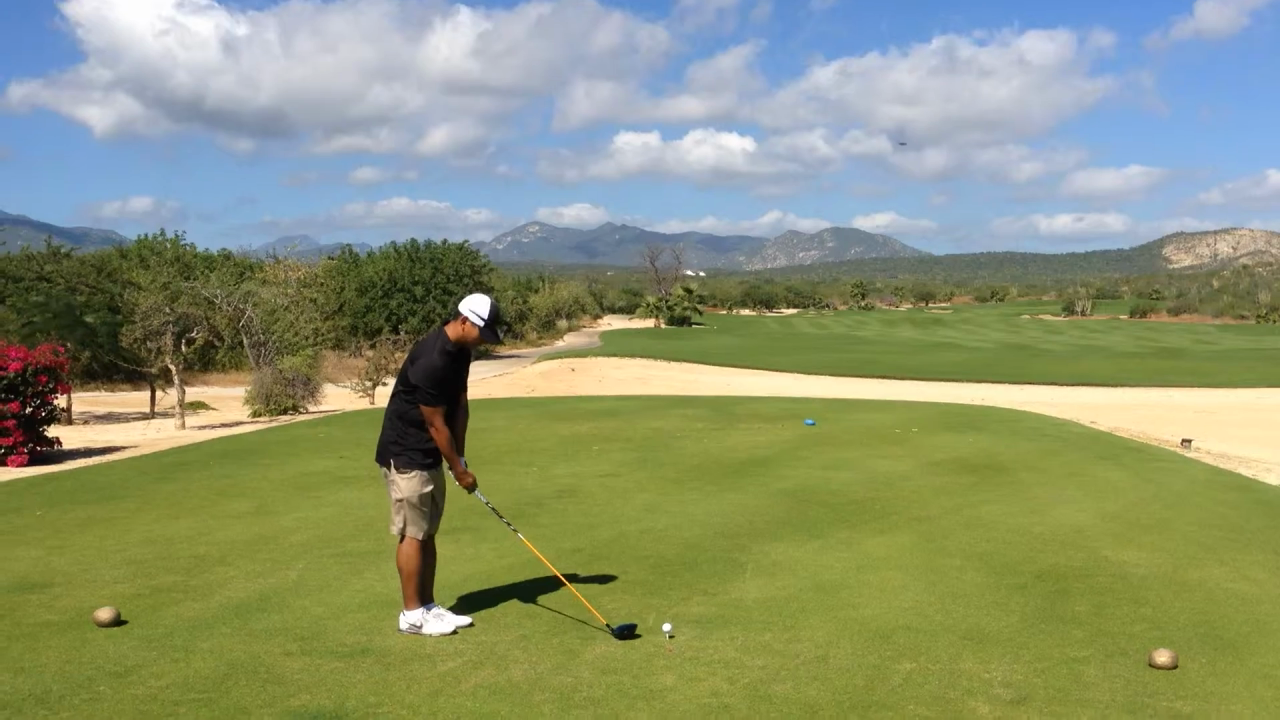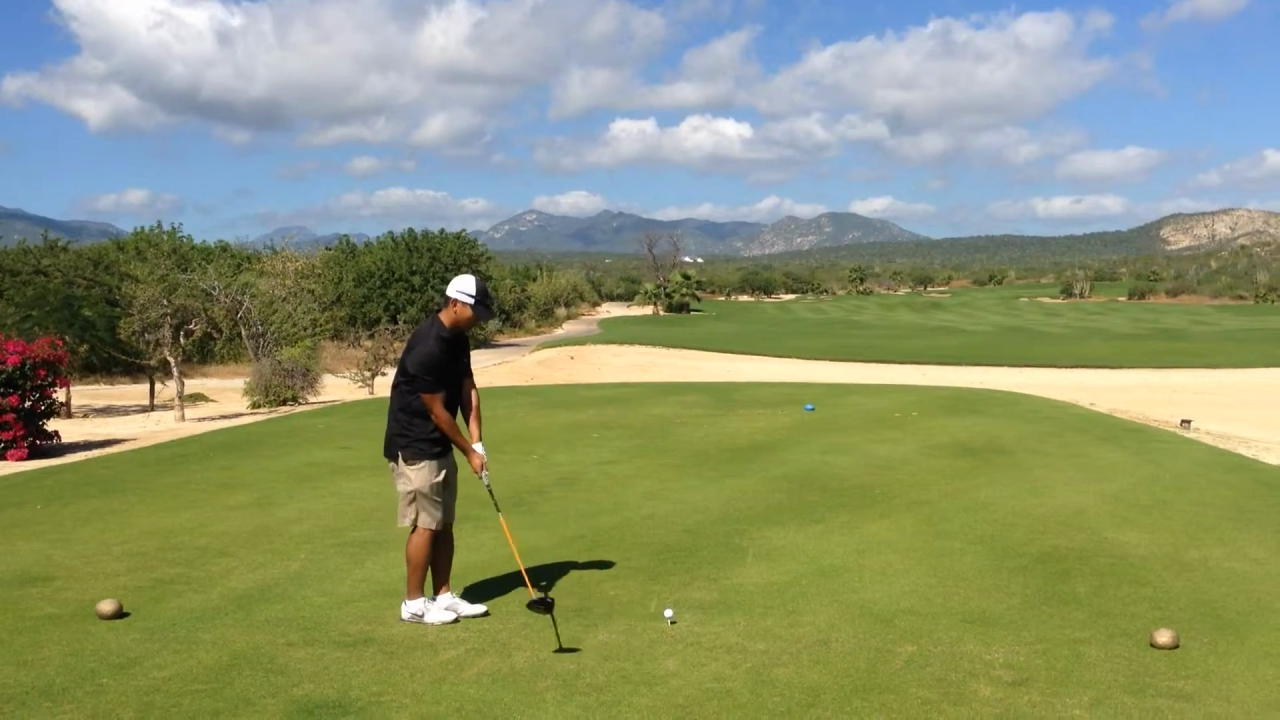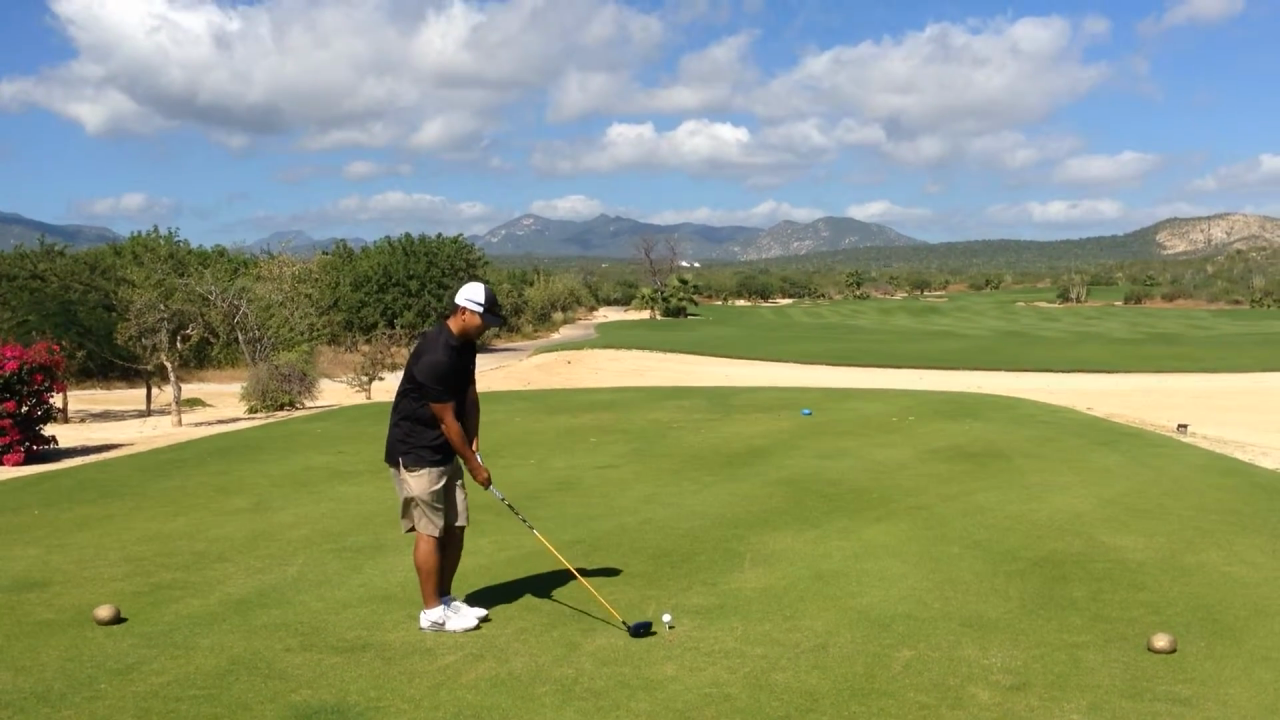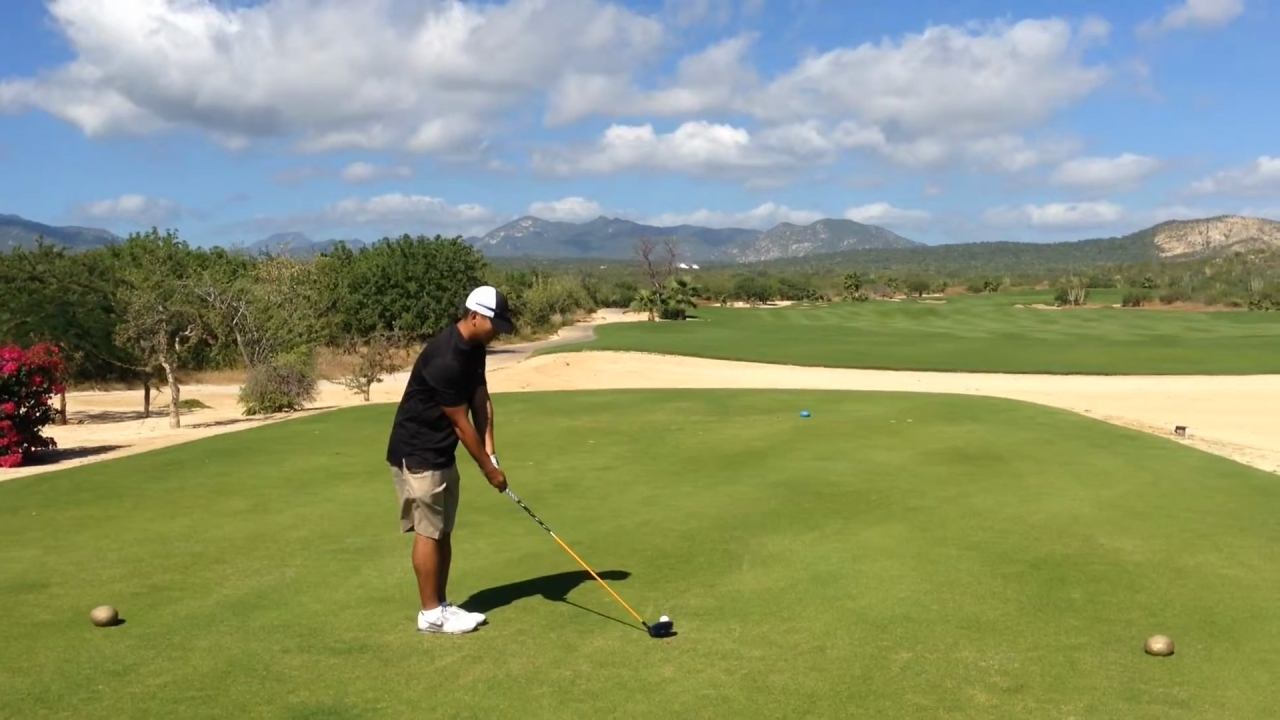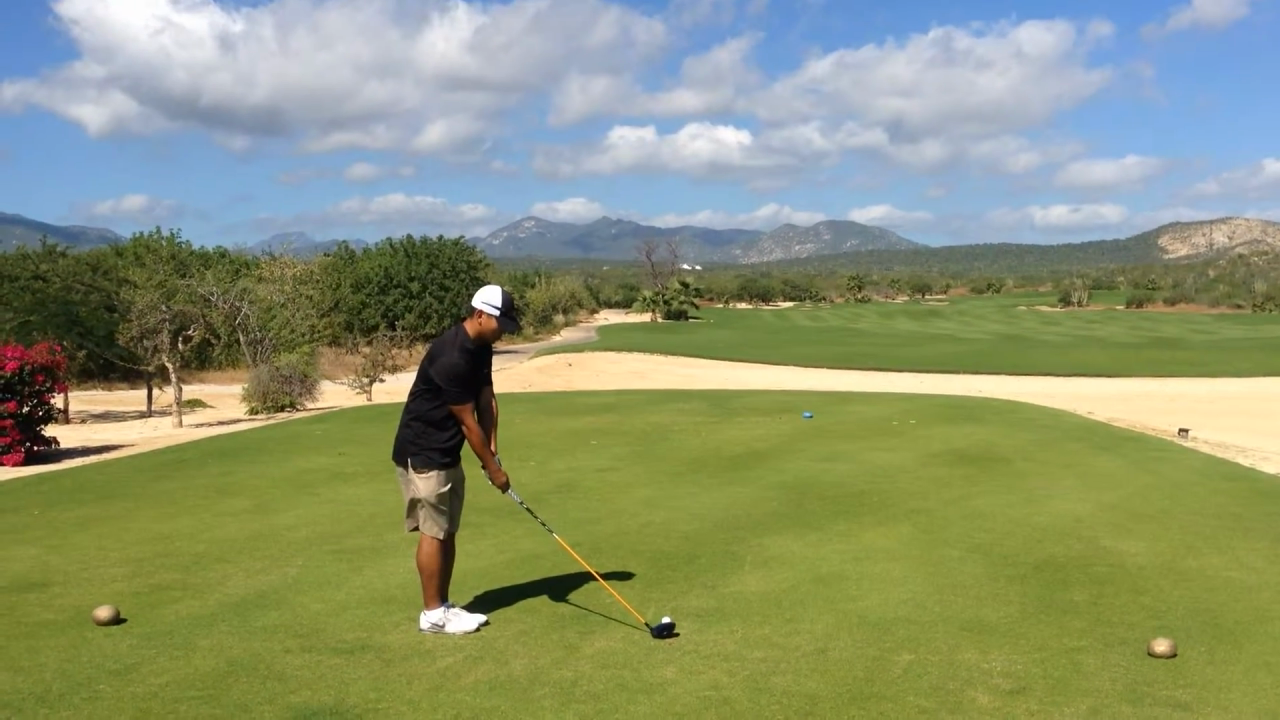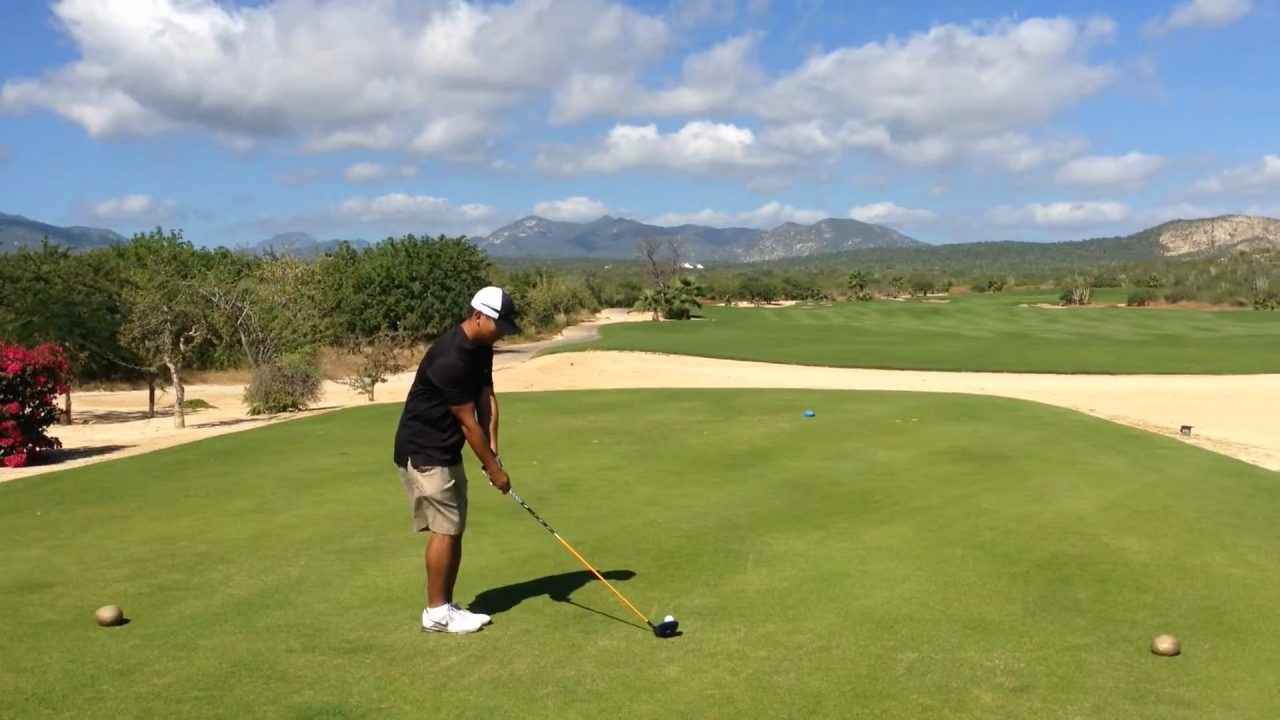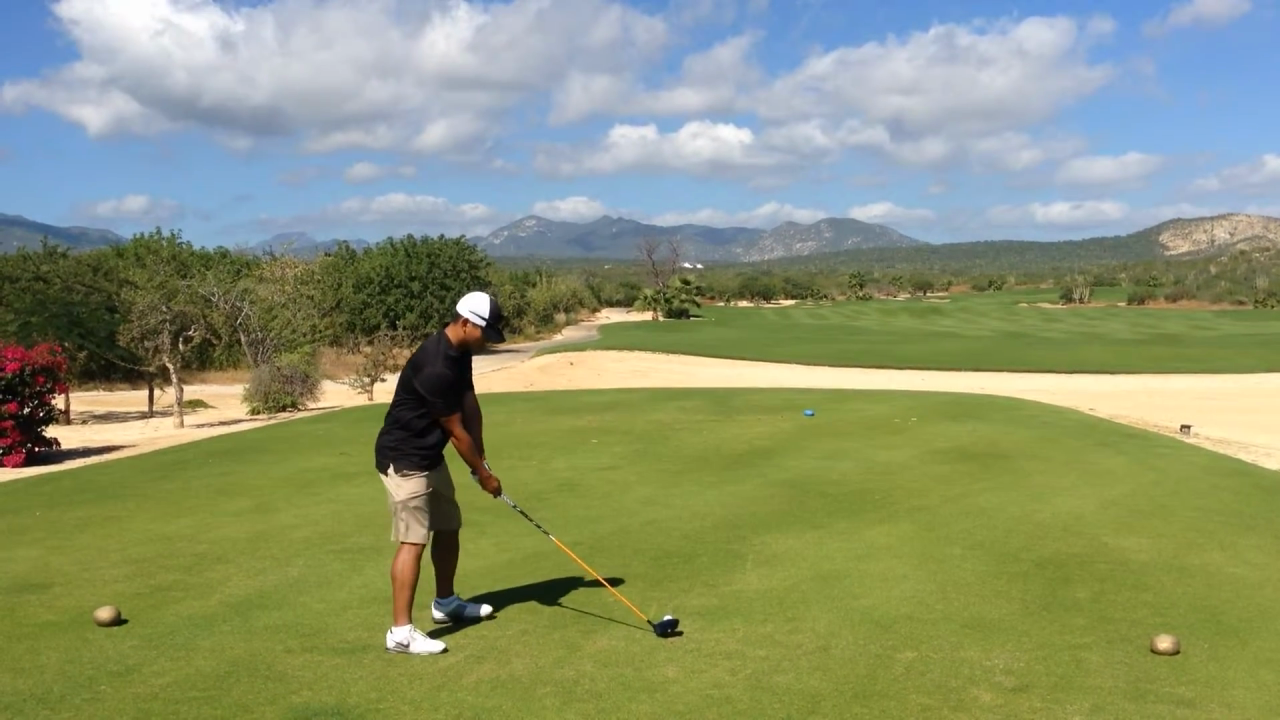
dt=0.7s
person 1, frame 1
left shoulder: (460, 352)
right shoulder: (430, 359)
left elbow: (460, 406)
right elbow: (436, 424)
left wrist: (460, 459)
right wrist: (459, 470)
left hip: (428, 456)
right hip: (405, 455)
left knee: (427, 533)
right knee: (413, 534)
left ankle: (428, 606)
right ankle: (412, 614)
person 1, frame 2
left shoulder: (458, 339)
right shoulder: (427, 347)
left elbow: (468, 390)
right elbow: (436, 411)
left wrist: (477, 442)
right wrist: (468, 452)
left hip: (438, 446)
right hip: (413, 447)
left knee: (443, 523)
right knee: (425, 525)
left ankle: (443, 596)
right ankle: (414, 604)
person 1, frame 3
left shoulder: (465, 346)
right shoulder: (435, 356)
left elbow: (470, 399)
right elbow: (447, 420)
left wrist: (474, 451)
right wrist: (473, 465)
left hip: (444, 452)
right hip: (416, 453)
left knee: (455, 527)
right knee: (430, 531)
left ankle: (445, 599)
right ankle: (432, 612)
person 1, frame 4
left shoulder: (474, 348)
right shoulder: (445, 359)
left elbow: (480, 400)
right elbow: (460, 422)
left wrist: (491, 452)
right wrist: (488, 468)
left hip: (441, 453)
right hip: (416, 454)
left knee: (443, 531)
right knee: (428, 532)
left ankle: (442, 604)
right ankle: (430, 613)
person 1, frame 5
left shoulder: (481, 348)
right shoulder: (451, 357)
left elbow: (486, 400)
right elbow: (467, 421)
left wrist: (493, 454)
right wrist: (492, 468)
left hip: (447, 454)
right hip: (422, 454)
left knee: (448, 532)
right knee: (432, 532)
left ankle: (443, 605)
right ankle: (432, 614)
person 1, frame 6
left shoulder: (481, 349)
right shoulder: (449, 358)
left elbow: (487, 400)
right elbow: (468, 421)
left wrist: (493, 452)
right wrist: (492, 468)
left hip: (447, 451)
right hip: (421, 453)
left knee: (455, 529)
right knee: (444, 529)
left ankle: (446, 605)
right ankle: (435, 611)
person 1, frame 7
left shoulder: (460, 352)
right shoulder: (435, 367)
left elbow: (469, 404)
right elbow: (456, 430)
left wrist: (482, 459)
right wrist: (483, 474)
left hip: (429, 456)
right hip: (403, 459)
left knee: (448, 528)
right knee: (413, 541)
left ankle: (445, 602)
right ankle: (401, 631)
